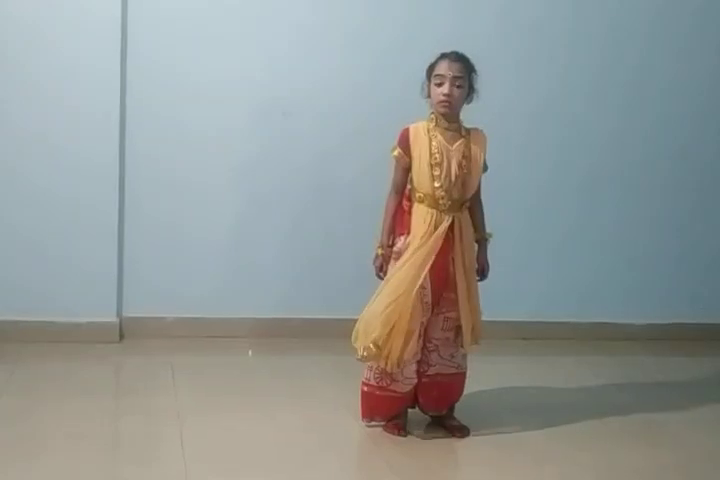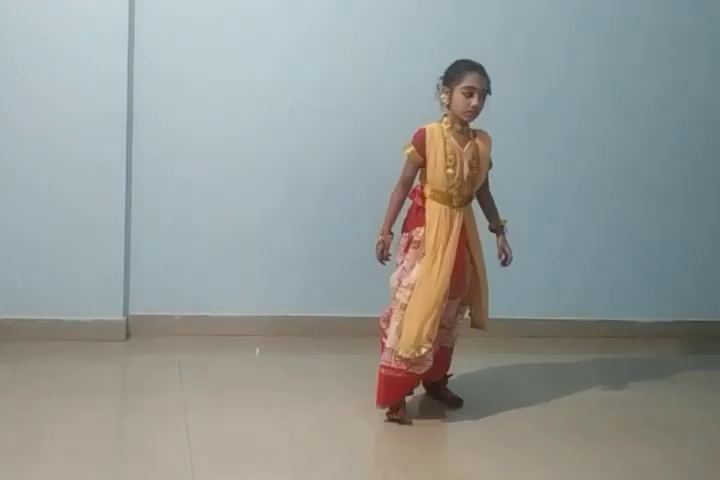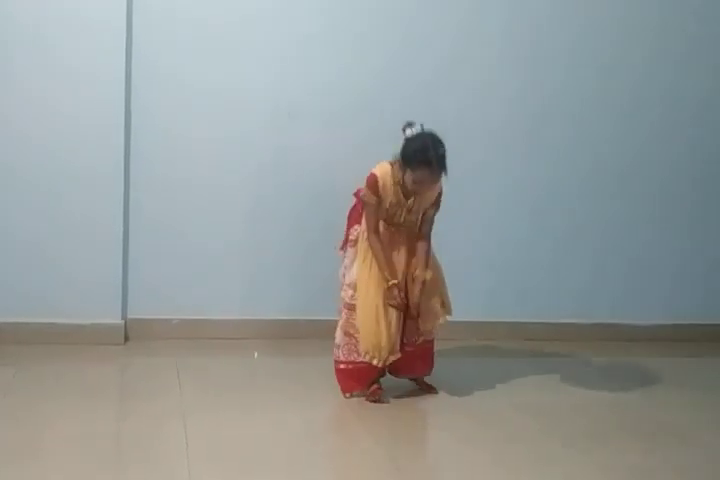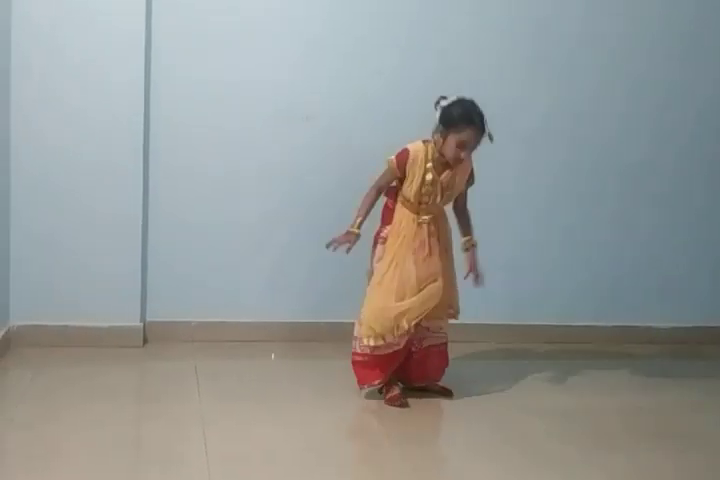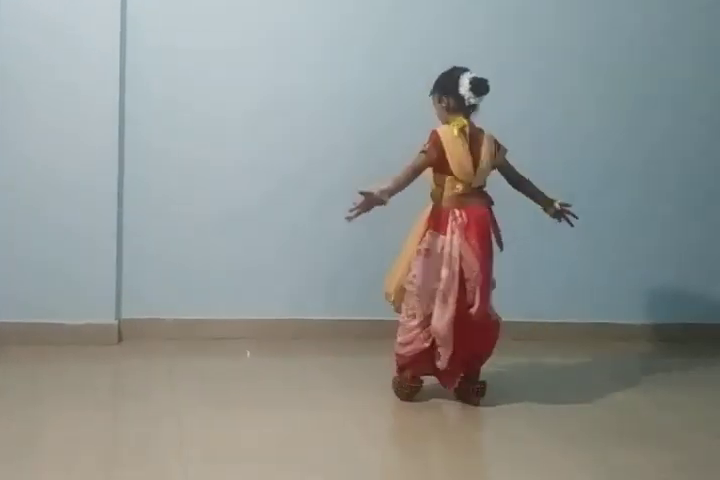
dt=1s
person 1, frame 1
left shoulder: (476, 141)
right shoulder: (412, 136)
left elbow: (474, 198)
right elbow: (396, 192)
left wrist: (482, 246)
right wrist: (384, 245)
left hip: (456, 240)
right hip: (415, 237)
left knee: (449, 327)
right knee: (404, 322)
left ankle: (441, 407)
right ankle: (394, 407)
person 1, frame 2
left shoulder: (482, 142)
right shoulder: (426, 136)
right elbow: (403, 185)
left wrist: (500, 234)
right wrist: (386, 231)
left hip: (461, 229)
right hip: (426, 228)
left knee: (449, 310)
right knee: (412, 306)
left ankle: (435, 379)
right ankle: (394, 393)
person 1, frame 3
left shoulder: (432, 189)
right shoulder: (379, 178)
left elbow: (424, 236)
right elbow: (372, 231)
left wrist: (421, 279)
right wrist: (390, 279)
left hip: (407, 237)
right hip: (368, 233)
left knee: (424, 299)
right knee: (366, 303)
left ankle: (413, 368)
right ankle: (366, 376)
person 1, frame 4
left shoulder: (463, 167)
right shoulder: (411, 155)
left elbow: (460, 207)
right elbow: (377, 189)
left wrist: (470, 248)
right wrist: (353, 229)
left hip: (434, 237)
right hip: (401, 233)
left knee: (434, 306)
right knee: (391, 305)
left ankle: (421, 376)
right ankle: (382, 378)
person 1, frame 5
left shoulder: (440, 137)
right shoulder: (488, 140)
left elbow: (412, 171)
right elbow: (516, 177)
left wrist: (380, 196)
right wrist: (551, 204)
left hip: (446, 226)
right hip: (478, 225)
left knee: (424, 303)
right knee: (474, 307)
left ankle: (408, 376)
right ankle: (467, 381)
